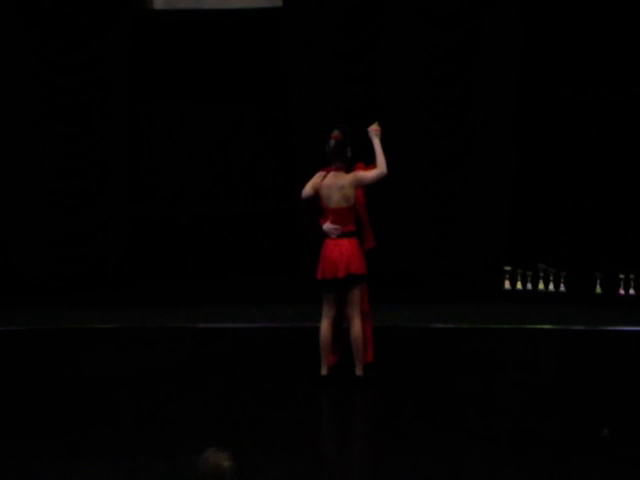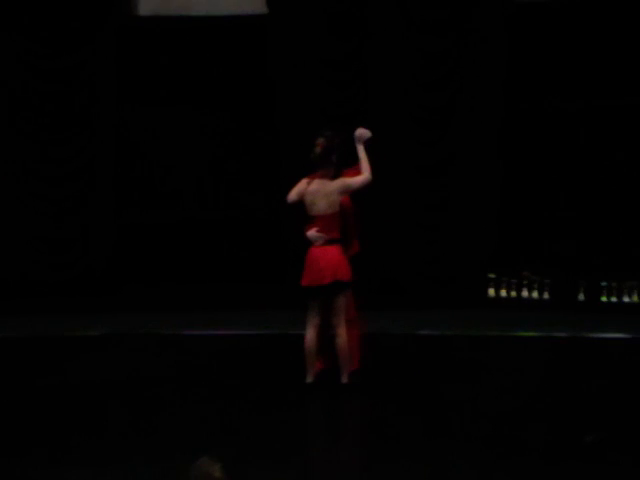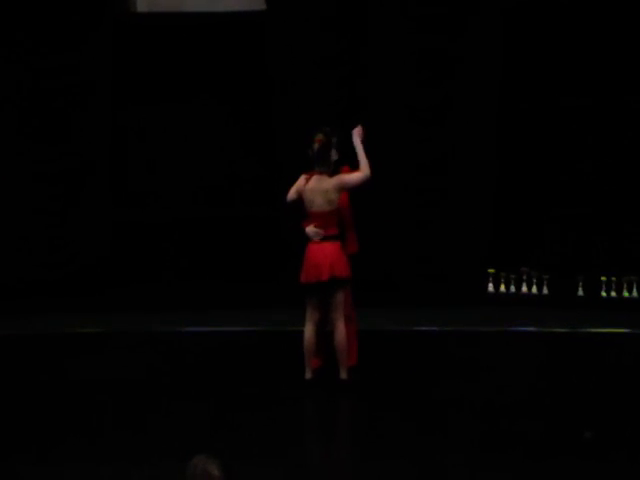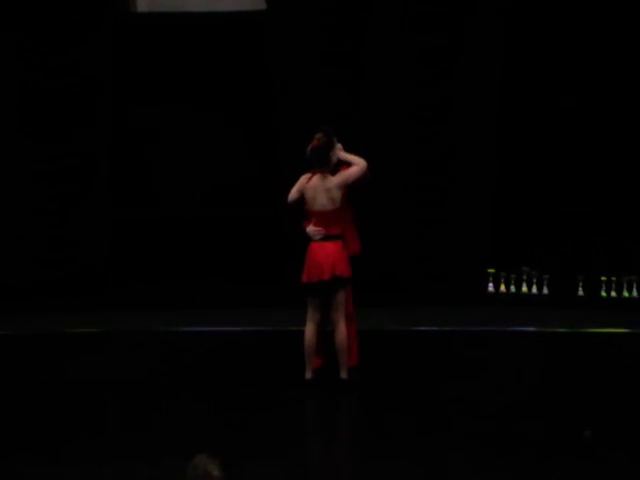
dt=0.7s
person 1, frame 1
left shoulder: (319, 178)
right shoulder: (353, 179)
left elbow: (303, 198)
right elbow: (383, 170)
right wrist: (375, 139)
left hip: (329, 250)
right hip: (351, 249)
left knee: (328, 314)
right knee: (354, 315)
left ankle: (324, 370)
right ankle: (358, 371)
person 1, frame 2
left shoulder: (304, 185)
right shoulder: (338, 186)
left elbow: (288, 204)
right elbow: (367, 176)
right wrist: (359, 145)
left hip: (314, 257)
right hip: (336, 256)
left knee: (313, 322)
right knee: (340, 323)
left ankle: (310, 377)
right ankle: (344, 378)
person 1, frame 3
left shoulder: (303, 181)
right shoulder: (336, 183)
left elbow: (288, 203)
right elbow: (366, 173)
right wrist: (357, 141)
left hip: (312, 253)
right hip: (334, 252)
left knee: (311, 319)
right knee: (338, 319)
left ankle: (308, 373)
right ankle: (343, 373)
person 1, frame 4
left shoulder: (305, 180)
right shoulder: (338, 181)
left elbow: (289, 203)
right elbow: (363, 164)
right wrist: (342, 154)
left hip: (314, 252)
right hip: (336, 252)
left knee: (312, 318)
right knee: (339, 318)
left ankle: (309, 372)
right ankle: (343, 373)
person 2, frame 1
left shoulder: (358, 171)
right wrist: (323, 224)
left hip: (357, 244)
left knee: (361, 302)
left ankle: (366, 357)
right ankle: (332, 354)
person 2, frame 2
left shoulder: (345, 177)
right wrist: (307, 232)
left hip: (344, 251)
left knee: (347, 309)
left ankle: (351, 363)
right ankle: (321, 360)
person 2, frame 3
left shoulder: (344, 173)
right wrist: (307, 228)
left hip: (341, 248)
left knee: (344, 305)
left ankle: (348, 359)
right ankle: (317, 356)
person 2, frame 4
left shoulder: (343, 172)
left elbow: (363, 179)
left wrist: (344, 157)
right wrist: (307, 227)
left hip: (342, 246)
left knee: (344, 305)
left ankle: (349, 359)
right ankle: (317, 357)
